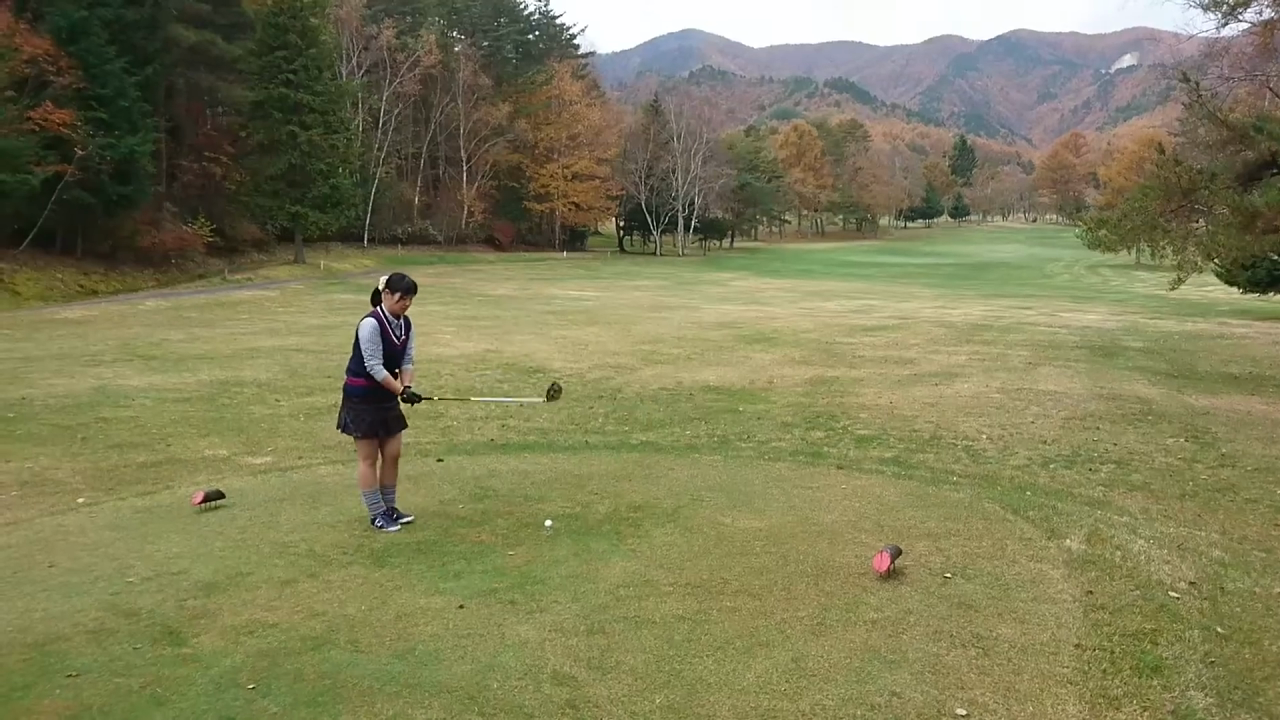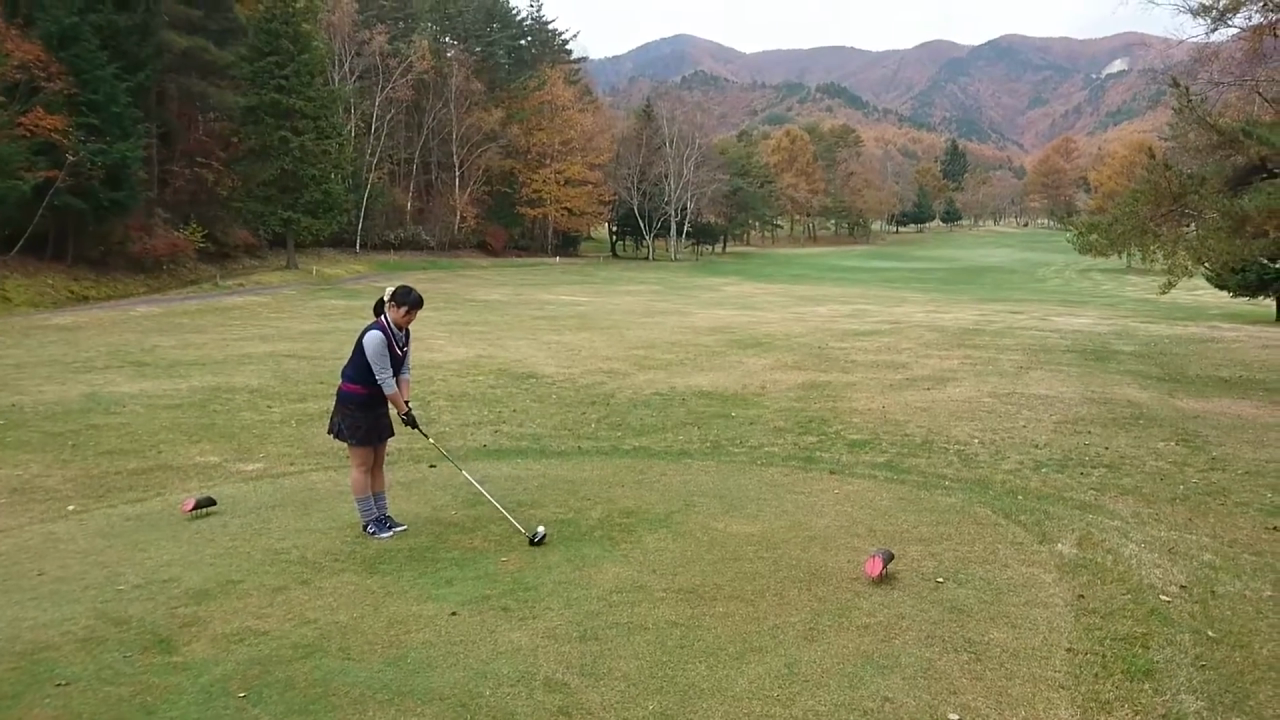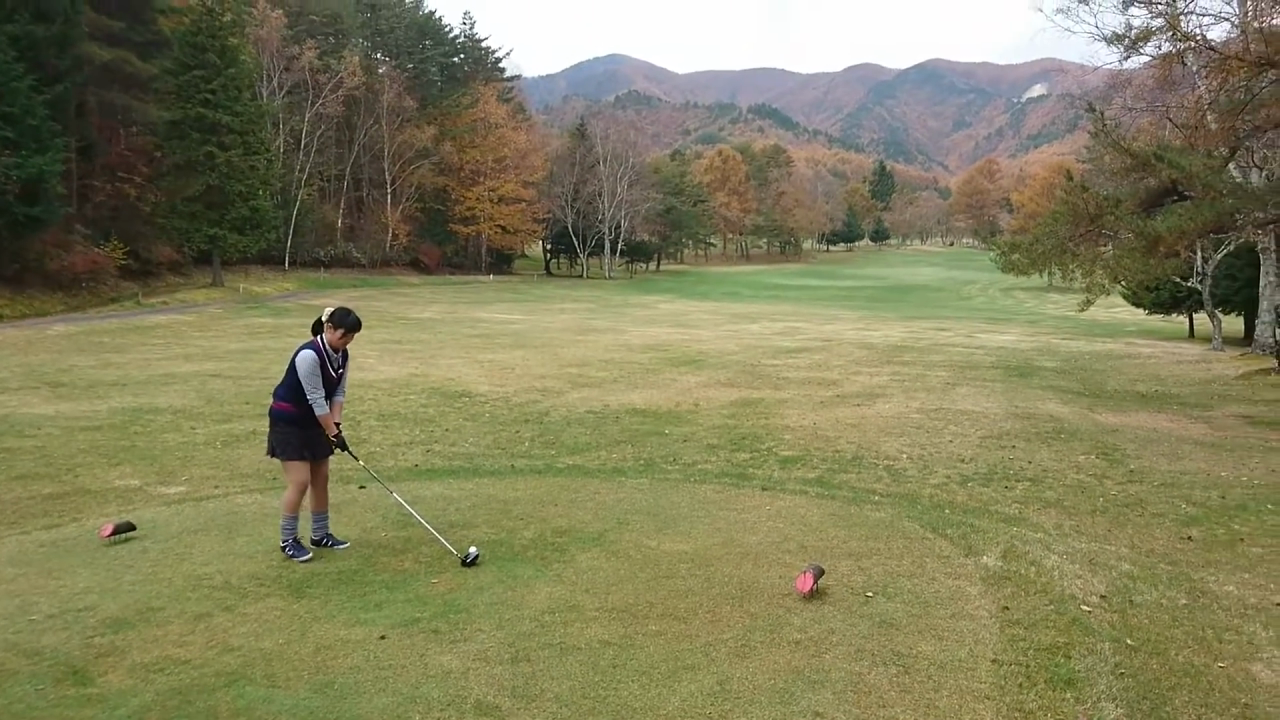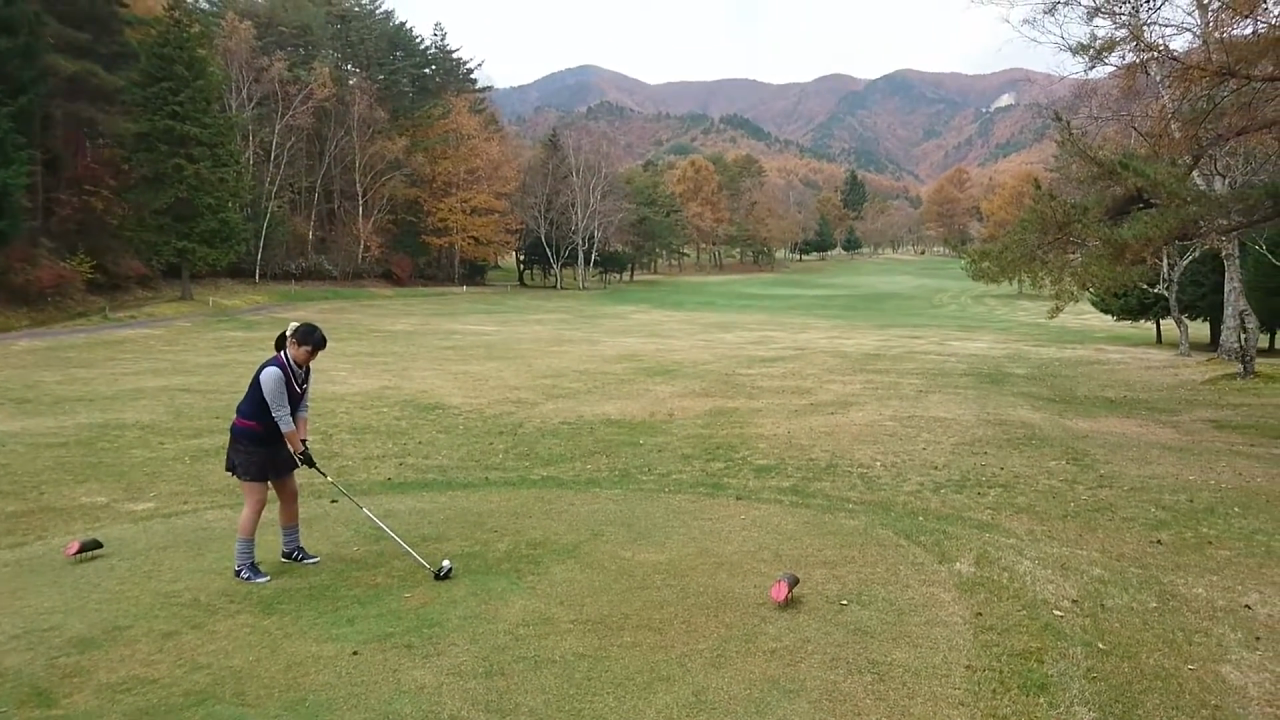
dt=0.7s
person 1, frame 1
left shoulder: (405, 324)
right shoulder: (371, 324)
left elbow: (407, 360)
right elbow: (374, 367)
left wrist: (406, 387)
right wrist: (401, 392)
left hip: (386, 396)
right hip: (362, 397)
left knee: (393, 455)
right knee: (369, 458)
left ankle: (389, 507)
right ankle: (377, 514)
person 1, frame 2
left shoulder: (403, 333)
right shoulder: (375, 336)
left elbow: (403, 371)
right elbow: (385, 379)
left wrist: (406, 403)
right wrist: (403, 411)
left hip: (376, 402)
right hip: (355, 403)
left knee: (378, 463)
right knee: (362, 464)
left ankle: (381, 515)
right ankle: (368, 521)
person 1, frame 3
left shoulder: (341, 355)
right shoulder: (309, 355)
left elbow: (338, 392)
right elbow: (316, 399)
left wrist: (336, 425)
right wrist: (333, 432)
left hip: (313, 422)
right hip: (288, 422)
left knee: (320, 479)
right knee: (299, 481)
left ankle: (320, 534)
right ankle: (289, 539)
person 1, frame 4
left shoulder: (303, 370)
right shoulder: (273, 372)
left elbow: (300, 408)
right elbow: (282, 416)
left wrist: (303, 441)
right wrist: (299, 450)
left hip: (274, 438)
right hip: (249, 439)
left knee: (289, 493)
right knee: (256, 502)
left ankle: (291, 548)
right ankle: (243, 564)
